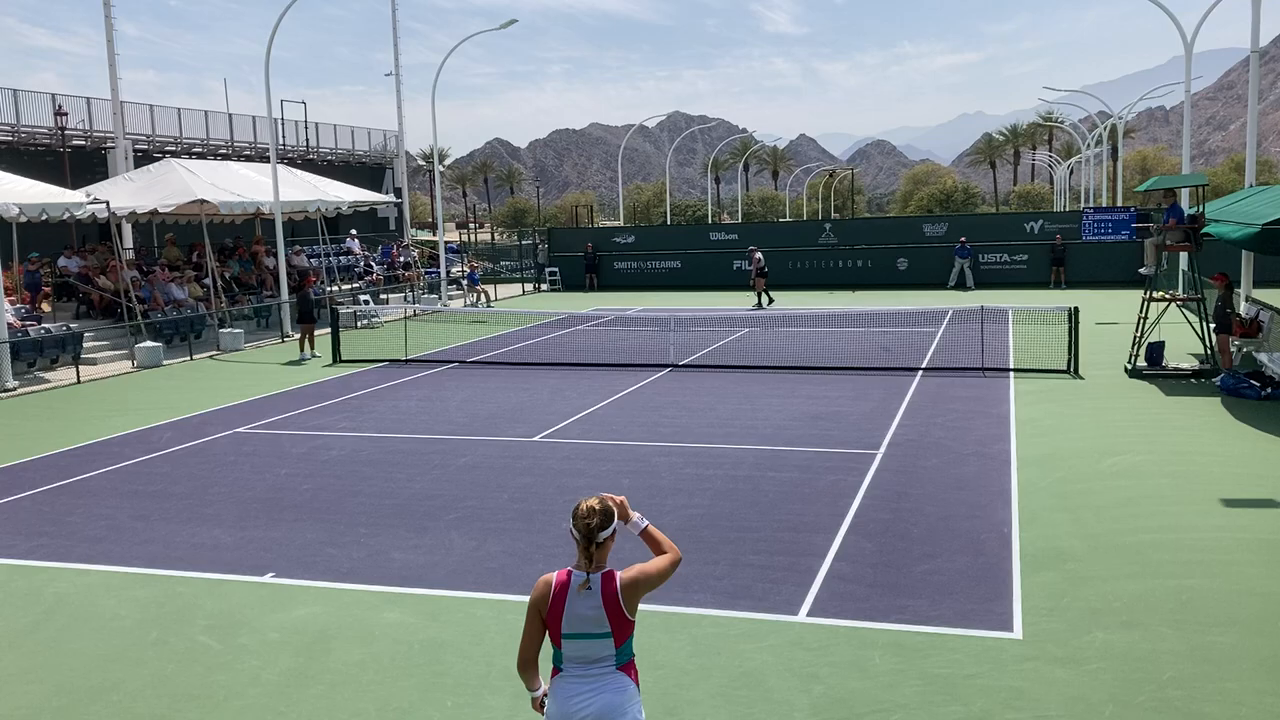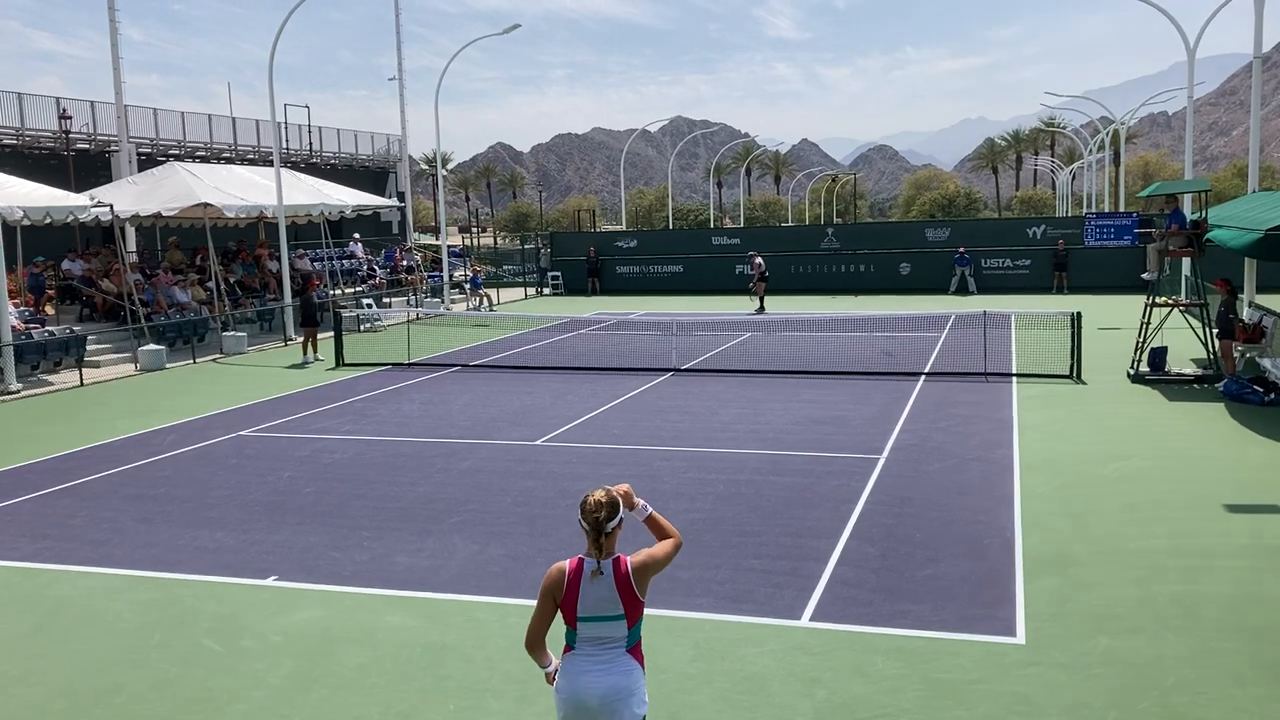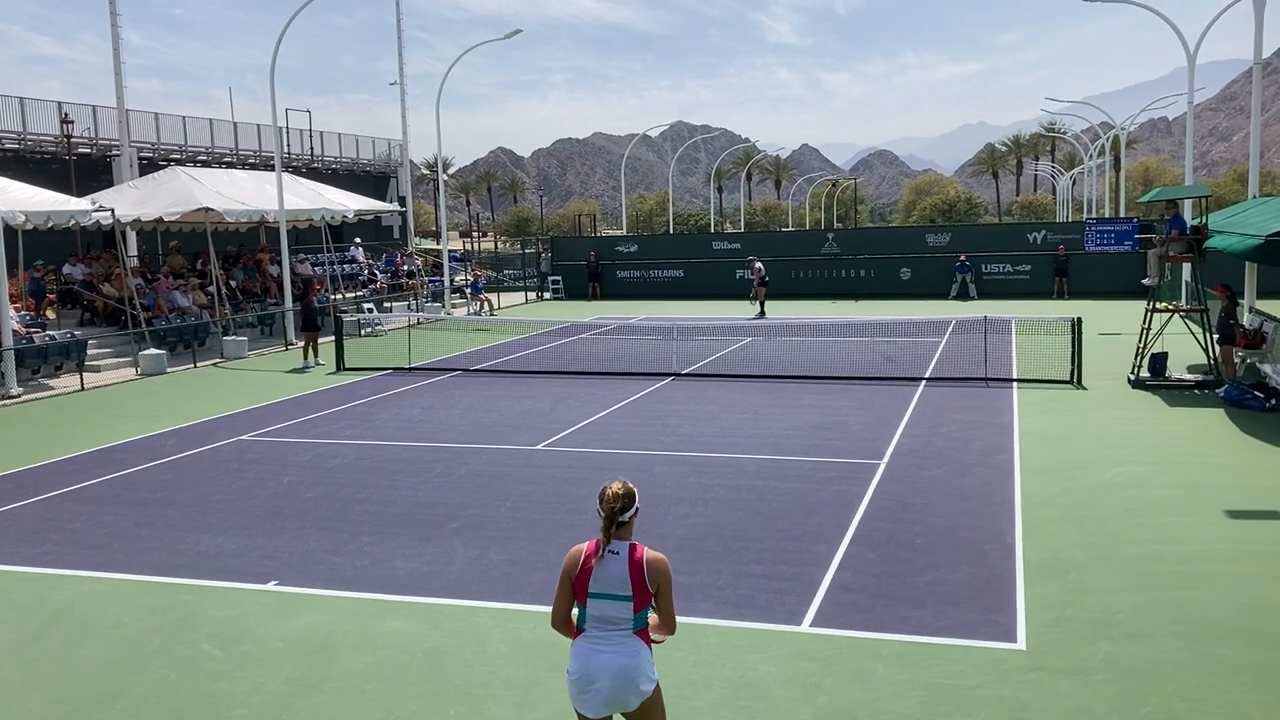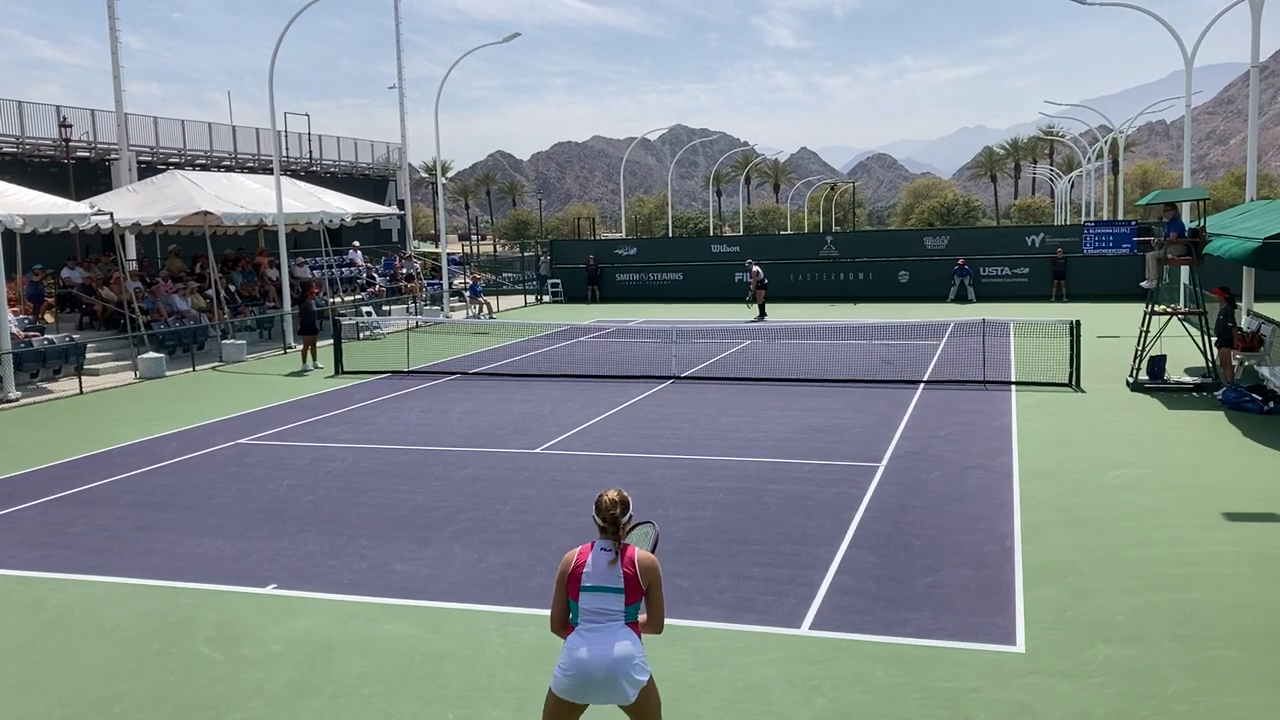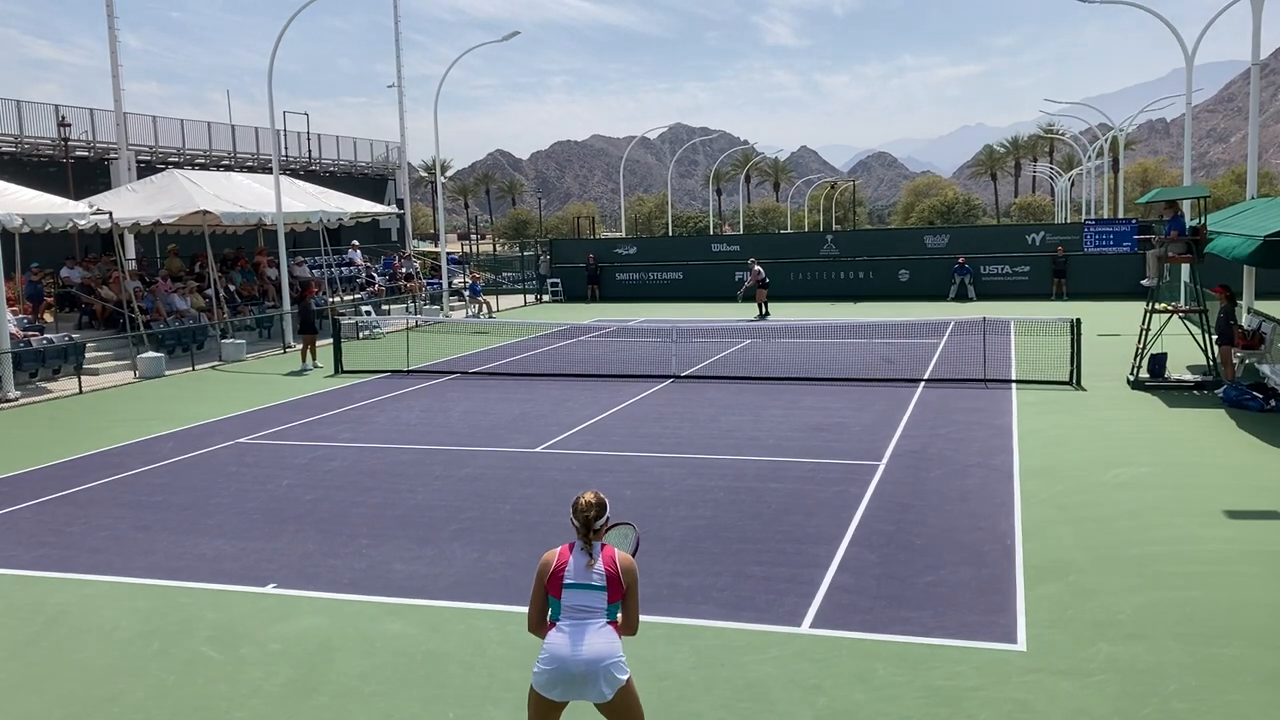
dt=0.4s
person 1, frame 1
left shoulder: (547, 588)
right shoulder: (628, 584)
left elbow: (526, 663)
right elbow: (673, 555)
left wrist: (536, 691)
right wrist: (632, 518)
person 1, frame 2
left shoulder: (560, 575)
right shoulder: (638, 568)
left elbow: (533, 642)
right elbow: (674, 540)
left wrist: (548, 665)
right wrist: (637, 505)
left hip: (574, 689)
right hip: (622, 690)
person 1, frame 3
left shoulder: (578, 556)
right shoulder: (655, 563)
left elbow: (558, 621)
right elbow: (668, 627)
left hip: (585, 668)
right hip: (633, 668)
person 1, frame 4
left shoulder: (571, 559)
right shoulder: (645, 562)
left elbow: (557, 625)
right elbow: (656, 625)
left hip: (576, 663)
right hip: (626, 662)
person 1, frame 5
left shoulder: (550, 559)
right shoulder: (624, 562)
left elbow: (534, 625)
right elbow: (631, 626)
left hip: (555, 658)
right hip: (605, 660)
